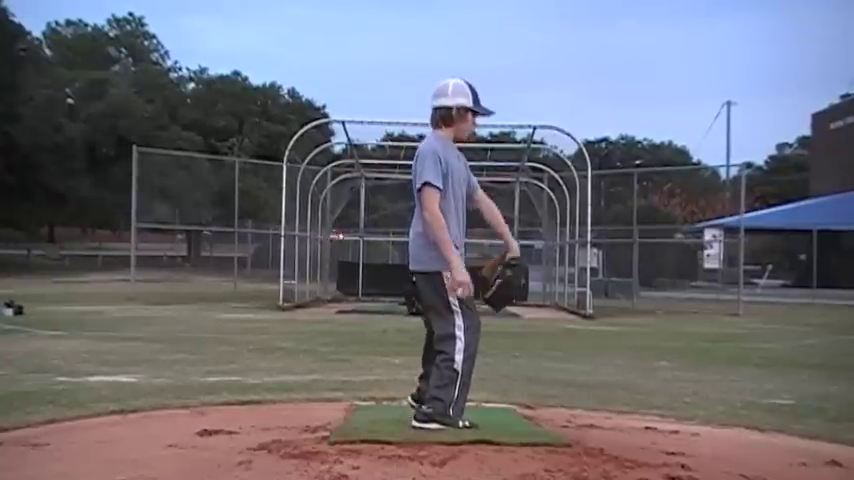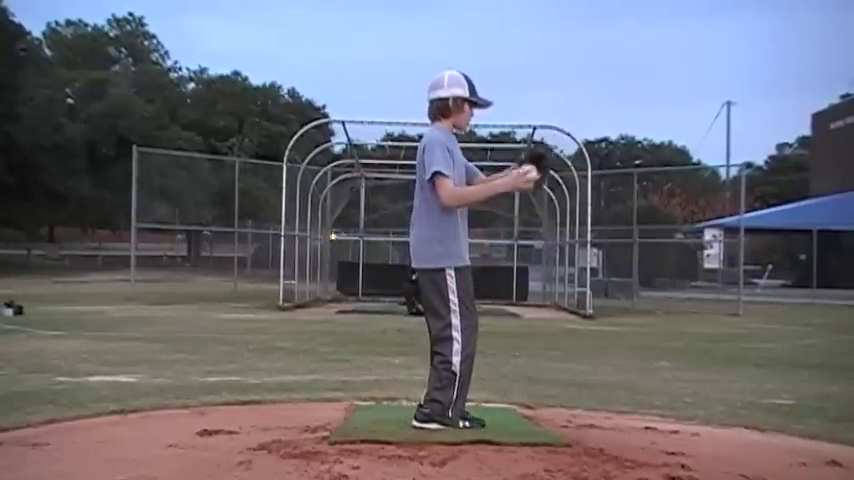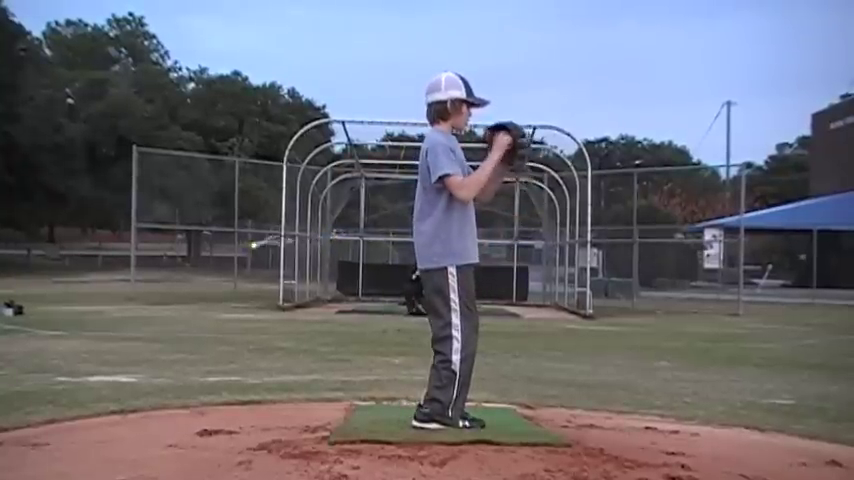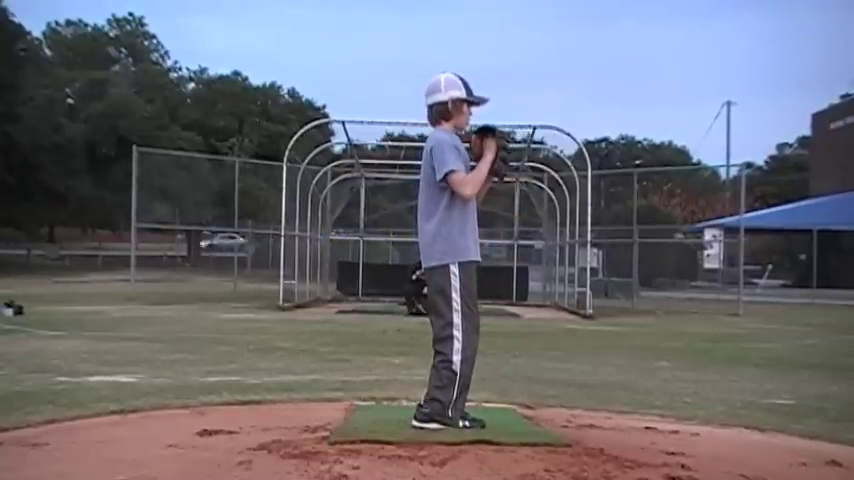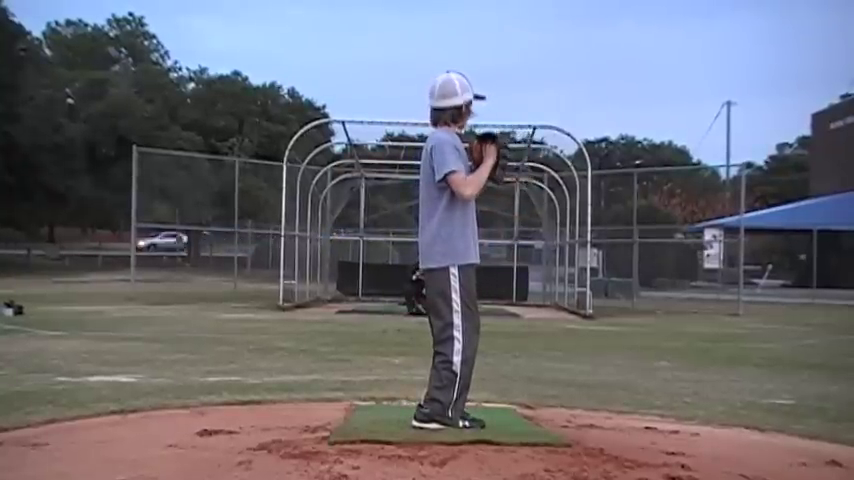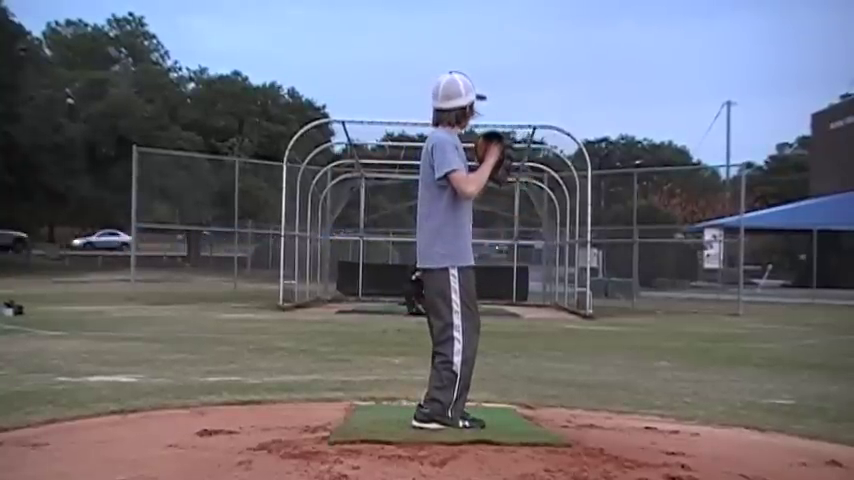
dt=0.4s
person 1, frame 1
left shoulder: (454, 156)
right shoulder: (431, 150)
left elbow: (482, 201)
right elbow: (431, 211)
left wrist: (509, 240)
right wrist: (455, 263)
left hip: (437, 261)
right hip: (437, 261)
left knee: (444, 330)
right knee: (461, 330)
left ankle: (426, 396)
right ankle: (437, 410)
person 1, frame 2
left shoulder: (448, 144)
right shoulder: (436, 140)
left elbow: (481, 183)
right elbow: (448, 195)
left wrist: (514, 175)
right wrist: (507, 184)
left hip: (441, 254)
right hip: (442, 256)
left knee: (449, 332)
right knee: (457, 331)
left ankle: (440, 407)
right ankle: (438, 410)
person 1, frame 3
left shoulder: (448, 144)
right shoulder: (437, 143)
left elbow: (482, 194)
right elbow: (464, 191)
left wrist: (504, 161)
right wrist: (494, 153)
left hip: (449, 254)
right hip: (447, 256)
left knee: (454, 333)
right knee: (458, 332)
left ankle: (439, 407)
right ankle: (438, 409)
person 1, frame 4
left shoulder: (447, 142)
right shoulder: (443, 141)
left elbow: (474, 194)
right elbow: (466, 189)
left wrist: (488, 163)
right wrist: (488, 156)
left hip: (449, 253)
right hip: (451, 255)
left knee: (455, 333)
right knee: (459, 333)
left ankle: (439, 407)
right ankle: (438, 409)
person 1, frame 5
left shoulder: (445, 142)
right shoulder: (443, 142)
left elbow: (465, 190)
right elbow: (465, 189)
left wrist: (483, 164)
right wrist: (489, 160)
left hip: (446, 254)
right hip: (450, 256)
left knee: (453, 334)
right knee: (460, 333)
left ankle: (439, 408)
right ankle: (439, 409)
person 1, frame 6
left shoulder: (445, 141)
right shoulder: (442, 141)
left elbow: (466, 192)
right elbow: (468, 188)
left wrist: (488, 165)
right wrist: (490, 158)
left hip: (443, 254)
right hip: (448, 256)
left knee: (451, 334)
right knee: (460, 333)
left ankle: (438, 408)
right ankle: (439, 409)
